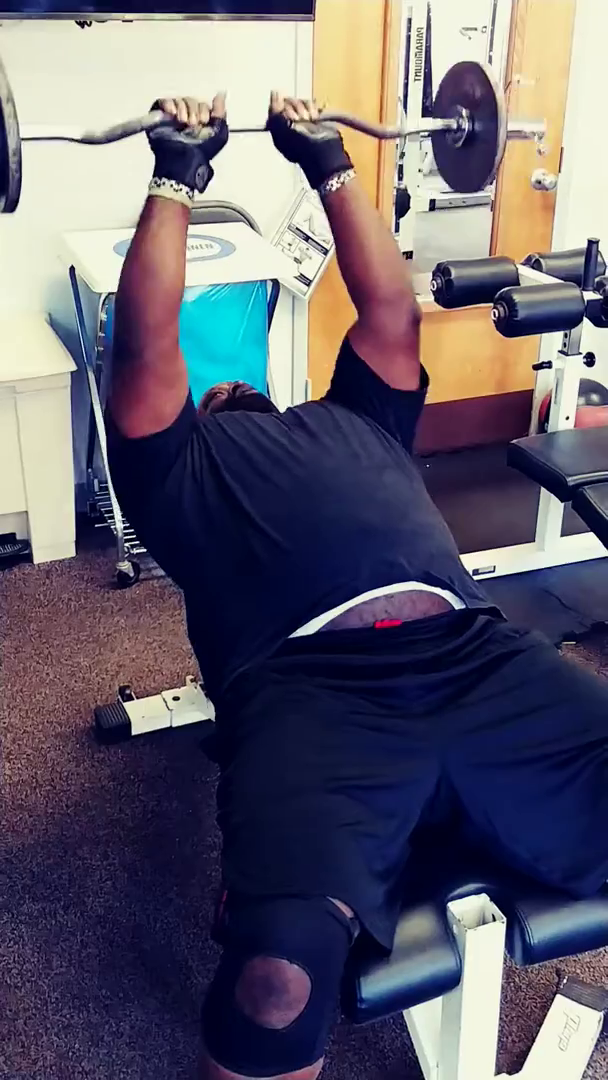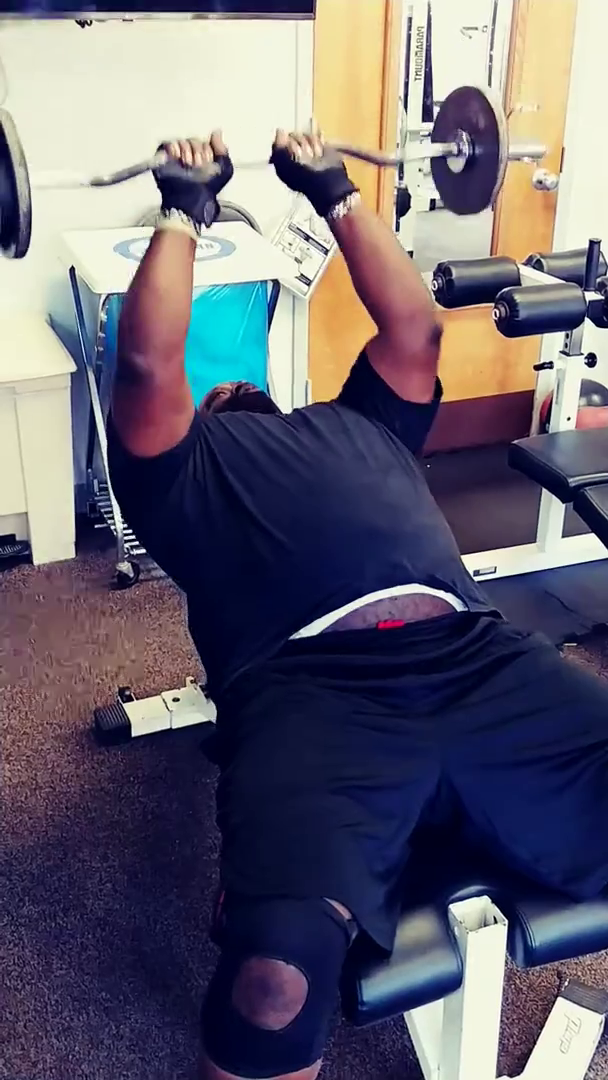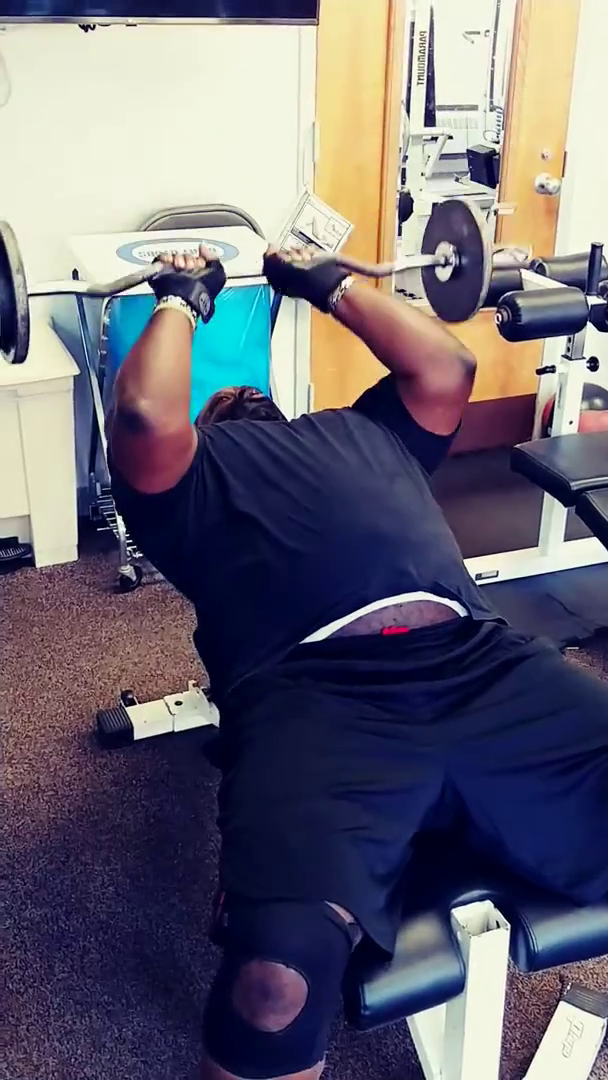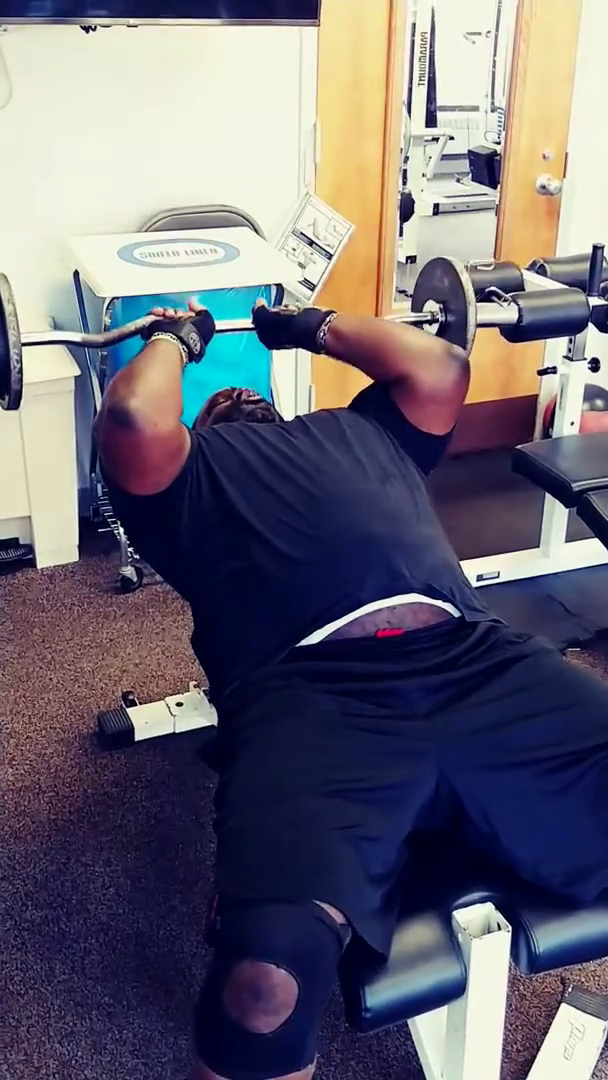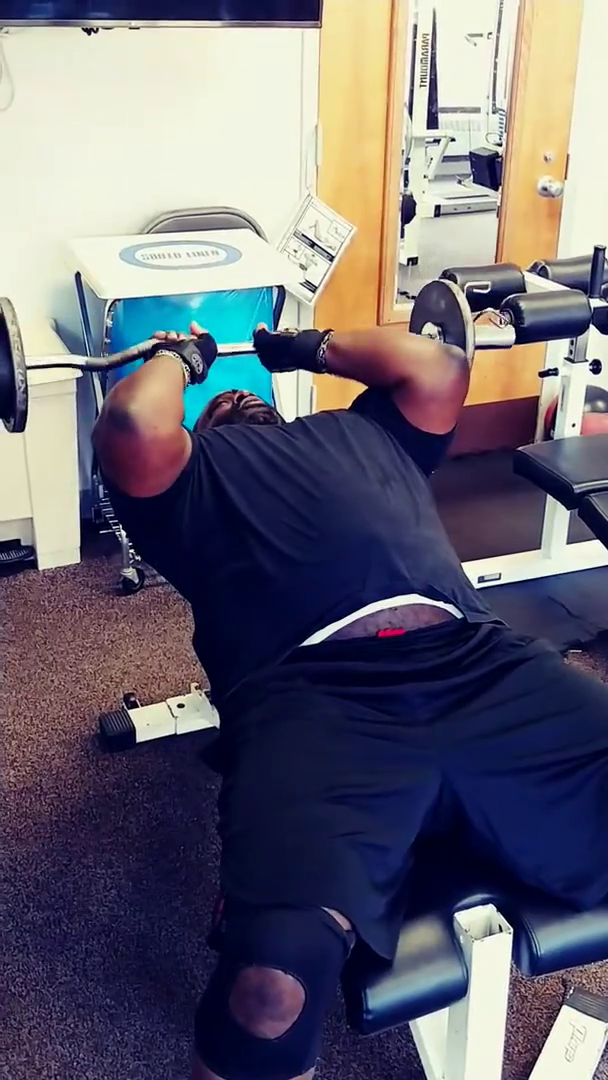
dt=0.3s
person 1, frame 1
left shoulder: (352, 423)
right shoulder: (185, 469)
left elbow: (390, 309)
right elbow: (143, 342)
left wrist: (330, 166)
right wrist: (177, 179)
left hip: (477, 654)
right hip: (308, 691)
right knee: (279, 976)
person 1, frame 2
left shoulder: (358, 423)
right shoulder: (186, 465)
left elbow: (413, 327)
right elbow: (147, 367)
left wrist: (335, 195)
right wrist: (183, 214)
left hip: (479, 656)
right hip: (309, 691)
right knee: (276, 973)
person 1, frame 3
left shoulder: (358, 432)
right shoulder: (188, 472)
left elbow: (446, 369)
right elbow: (145, 417)
left wrist: (330, 284)
right wrist: (182, 300)
left hip: (477, 660)
right hip: (311, 694)
right knee: (277, 973)
person 1, frame 4
left shoulder: (355, 429)
right shoulder: (191, 469)
left elbow: (440, 368)
right elbow: (132, 425)
left wrist: (317, 328)
right wrist: (174, 342)
left hip: (475, 660)
right hip: (310, 695)
right knee: (265, 978)
person 1, frame 5
left shoulder: (359, 430)
right shoulder: (194, 471)
left elbow: (440, 367)
right elbow: (130, 430)
left wrist: (318, 348)
right wrist: (176, 360)
left hip: (475, 660)
right hip: (311, 696)
right knee: (272, 982)
